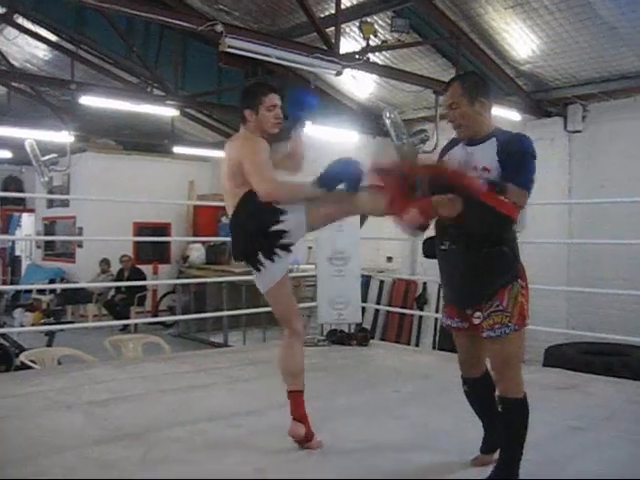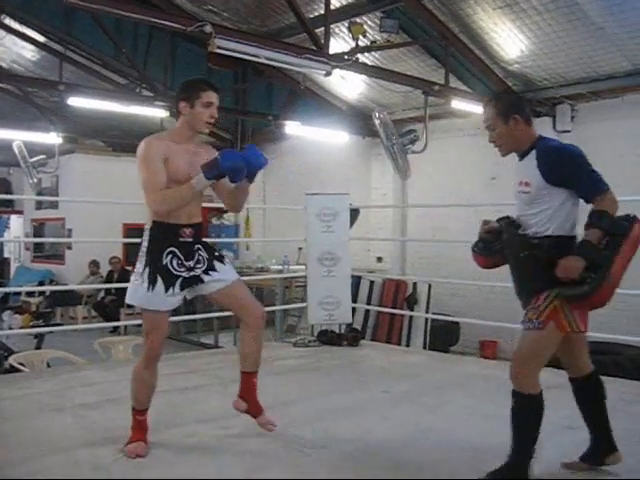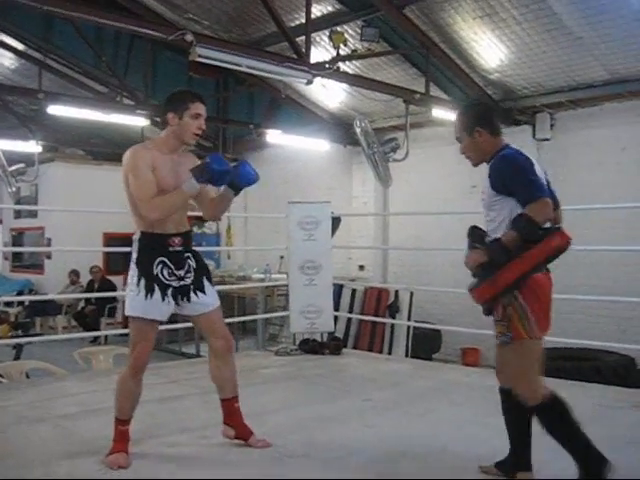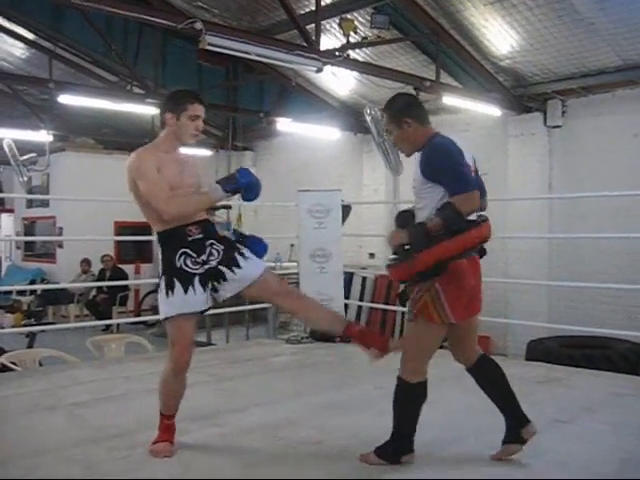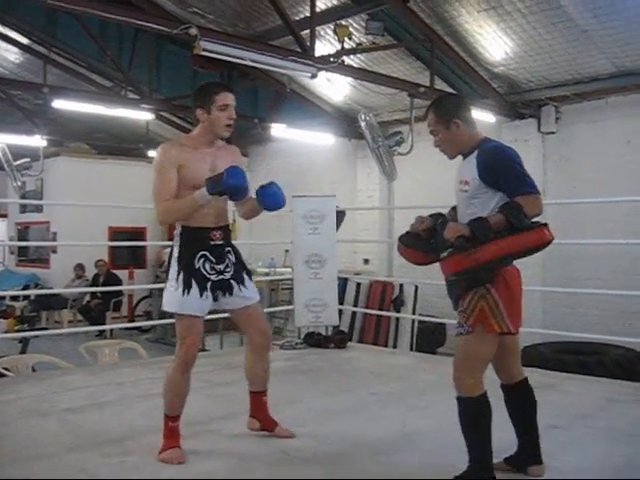
dt=0.7s
person 1, frame 1
left shoulder: (513, 145)
right shoulder: (451, 149)
left elbow: (515, 199)
right elbow: (428, 196)
left hip: (497, 273)
right hip: (455, 273)
left knee: (507, 377)
right knee: (470, 367)
right ankle: (494, 435)
person 1, frame 2
left shoulder: (558, 154)
right shoulder: (525, 161)
left elbow: (607, 202)
left wrist: (583, 257)
left hip: (557, 280)
right hip: (539, 280)
left knee: (522, 372)
right knee: (577, 365)
right ankle: (604, 447)
person 1, frame 3
left shoulder: (506, 162)
right shoulder: (519, 162)
left elbow: (541, 212)
right elbow: (554, 215)
left wrist: (490, 251)
left hip: (518, 287)
right hip: (521, 282)
left knee: (526, 387)
right knee: (508, 376)
person 1, frame 4
left shoulder: (438, 151)
right shoulder: (448, 151)
left elbow: (468, 201)
right elbow: (471, 204)
left wrist: (411, 235)
right wrist: (421, 218)
left hip: (442, 271)
right hip: (462, 265)
left knee: (411, 363)
right knee: (467, 352)
left ankle: (398, 447)
right ankle: (518, 426)
person 1, frame 5
left shoulder: (495, 155)
right shoulder: (470, 161)
left elbow: (532, 204)
left wrist: (472, 230)
left hip: (491, 280)
right hip: (482, 279)
left knee: (466, 378)
right knee: (509, 372)
person 2, frame 1
left shoulder: (244, 146)
right shoulder: (251, 144)
left elbow: (293, 164)
right elbow: (268, 191)
left wrist: (297, 125)
right wrist: (323, 188)
left hip: (256, 240)
right hip: (260, 221)
left knee: (295, 329)
right knee: (348, 200)
left ankle: (298, 422)
person 2, frame 2
left shoulder: (209, 152)
right shoulder: (154, 147)
left elbow: (233, 204)
right elbow: (159, 203)
left wrist: (245, 174)
right wrist: (205, 177)
left hip: (199, 247)
right hip: (163, 249)
left knee: (254, 315)
right knee: (153, 348)
left ankle: (247, 398)
right ankle: (139, 430)
person 2, frame 3
left shoulder: (192, 161)
right shoulder: (138, 156)
left elbow: (211, 213)
right elbow: (151, 211)
left wrist: (232, 187)
right wrist: (194, 181)
left hip: (187, 256)
right hip: (152, 258)
left knee: (222, 341)
right knee: (139, 358)
left ankle: (234, 423)
right ankle: (120, 440)
person 2, frame 4
left shoulder: (182, 162)
right shoulder: (142, 160)
right elbow: (167, 209)
right wrist: (224, 188)
left hip: (214, 246)
right hip: (178, 255)
left knee: (290, 298)
right knee: (180, 355)
left ankle: (370, 340)
right ankle: (166, 431)
person 2, frame 5
left shoulder: (233, 154)
right shoulder: (172, 152)
left elbow: (245, 211)
right elbow: (163, 213)
left wrist: (262, 199)
right wrist: (207, 190)
left hip: (226, 251)
right hip: (192, 252)
left knee: (261, 334)
right knee: (187, 352)
left ankle: (259, 416)
right ankle: (170, 436)
